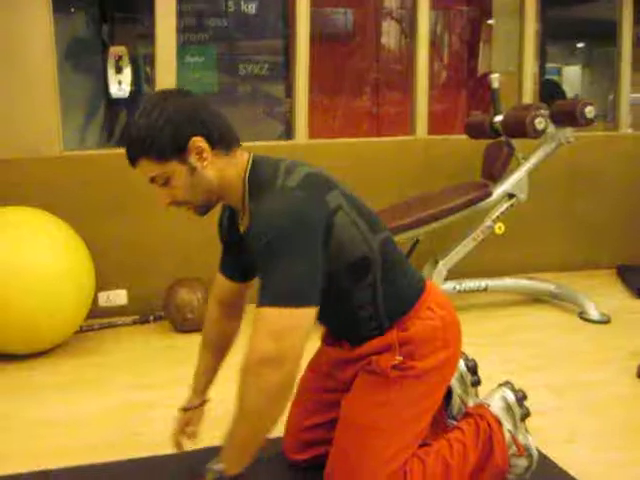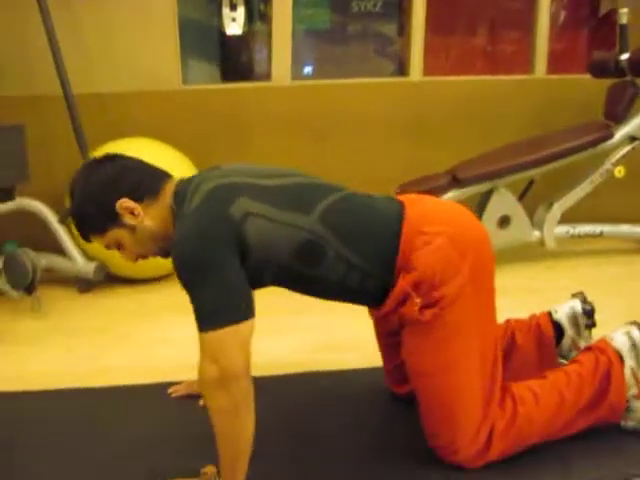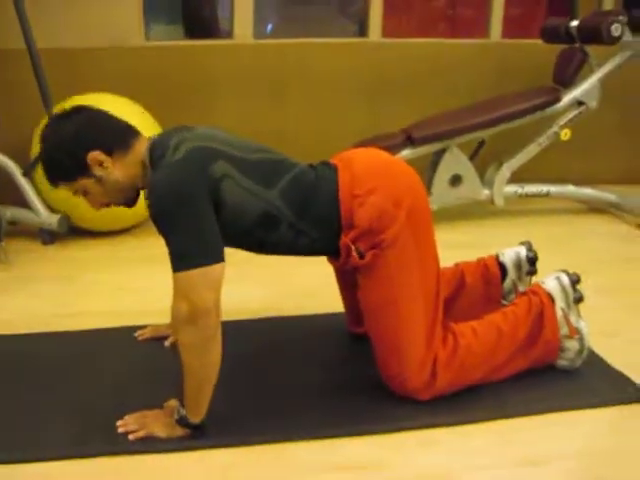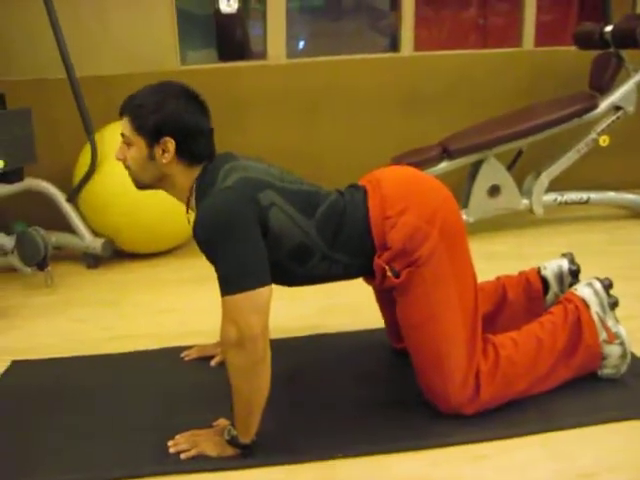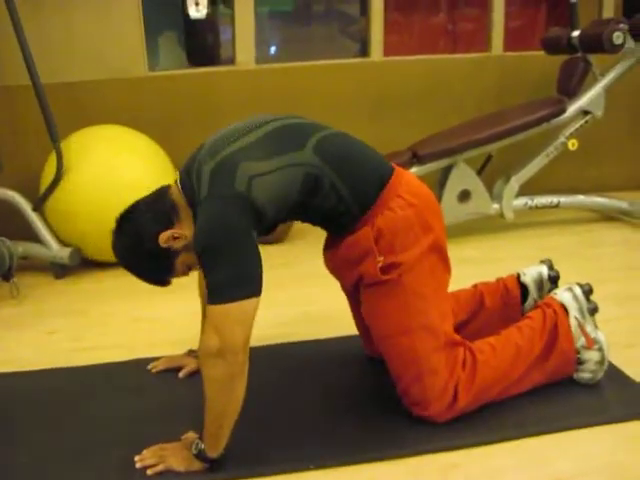
dt=1s
person 1, frame 1
left shoulder: (285, 210)
right shoulder: (237, 213)
left elbow: (273, 360)
right elbow: (223, 306)
right wrist: (195, 399)
left hip: (408, 341)
right hip: (353, 335)
left ankle: (493, 431)
right ankle: (440, 397)
person 1, frame 2
left shoulder: (197, 236)
right shoulder: (207, 198)
left elbow: (228, 374)
right wrist: (214, 377)
left hip: (435, 259)
right hip: (420, 230)
right knee: (410, 383)
right ankle: (552, 332)
person 1, frame 3
left shoulder: (172, 185)
right shoulder: (173, 151)
left elbow: (202, 313)
left wrist: (187, 418)
right wrist: (182, 320)
left hip: (377, 206)
right hip: (361, 180)
left knee: (414, 372)
right knee: (369, 325)
left ankle: (547, 314)
right ankle: (500, 273)
person 1, frame 4
left shoulder: (220, 213)
right shoulder: (219, 176)
left elbow: (250, 338)
left wrist: (238, 437)
right wrist: (228, 341)
left hip: (409, 223)
right hip: (394, 197)
left knee: (458, 387)
right knee: (411, 339)
left ankle: (582, 320)
right ankle: (544, 285)
person 1, frame 5
left shoulder: (220, 216)
right shoulder: (197, 180)
left elbow: (230, 348)
right wrist: (203, 351)
left hip: (393, 222)
right hip: (366, 216)
left knee: (434, 390)
right knee: (385, 343)
left ankle: (561, 325)
right ankle: (522, 291)
